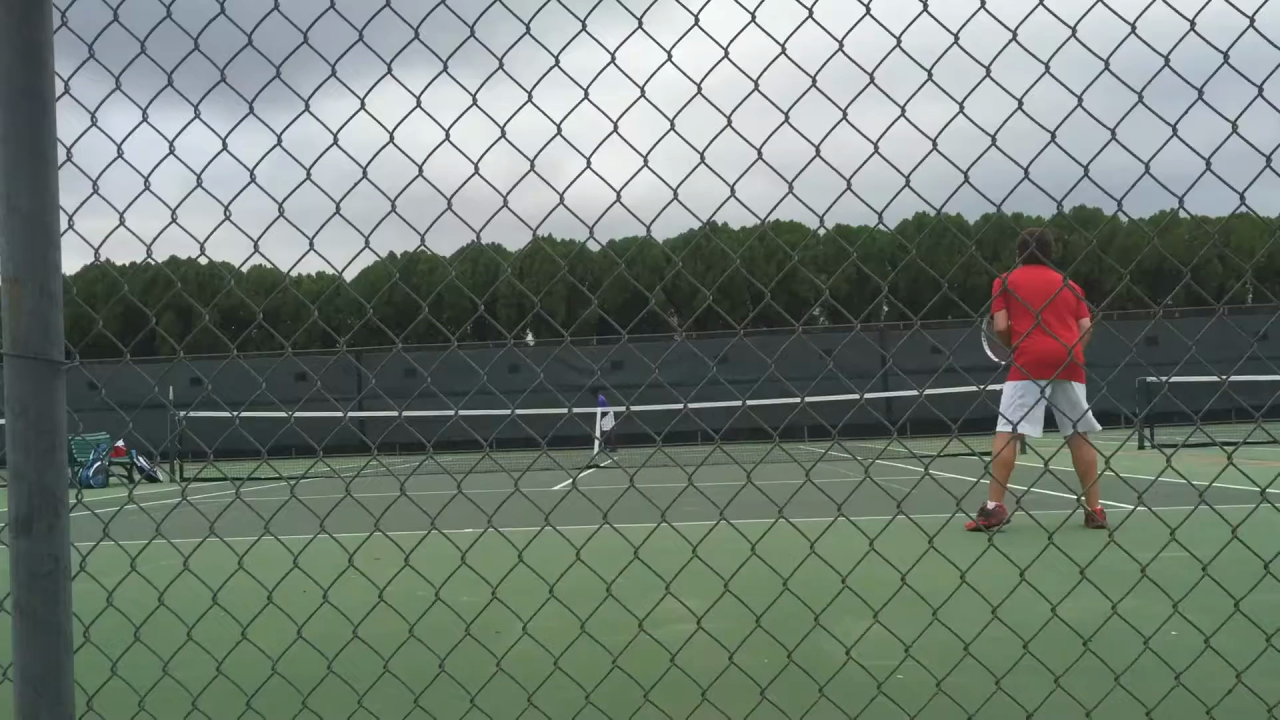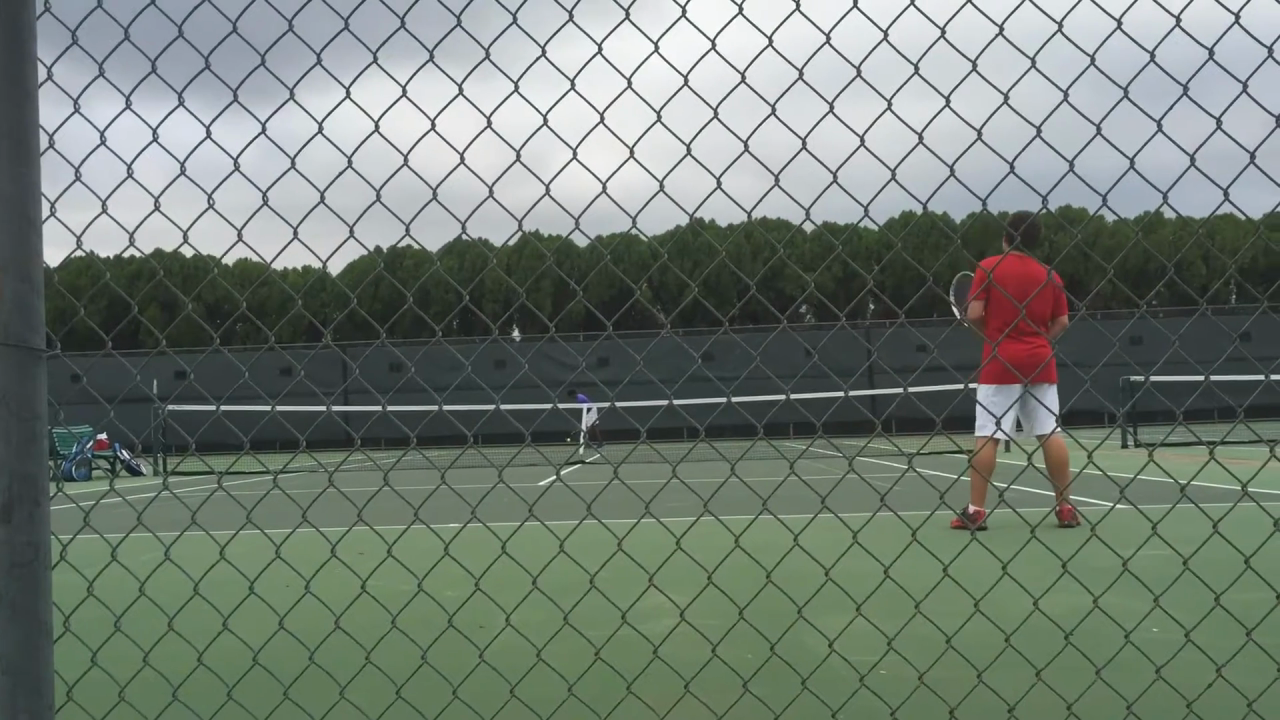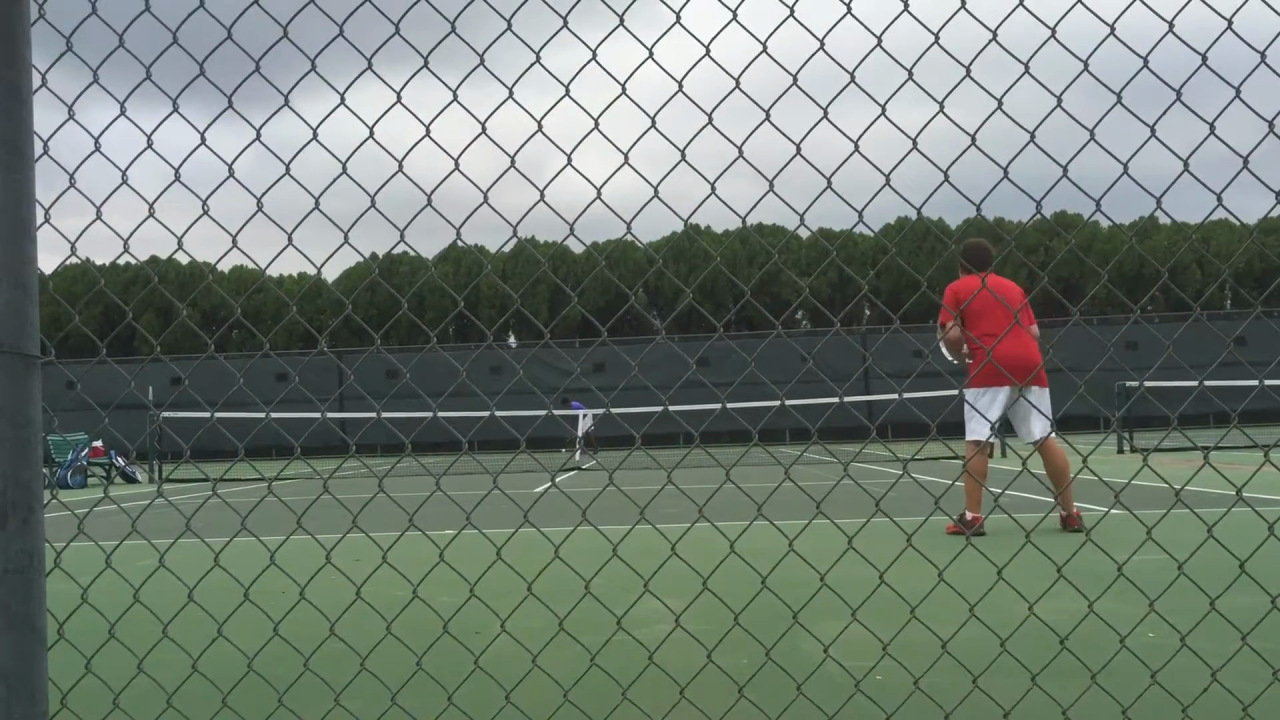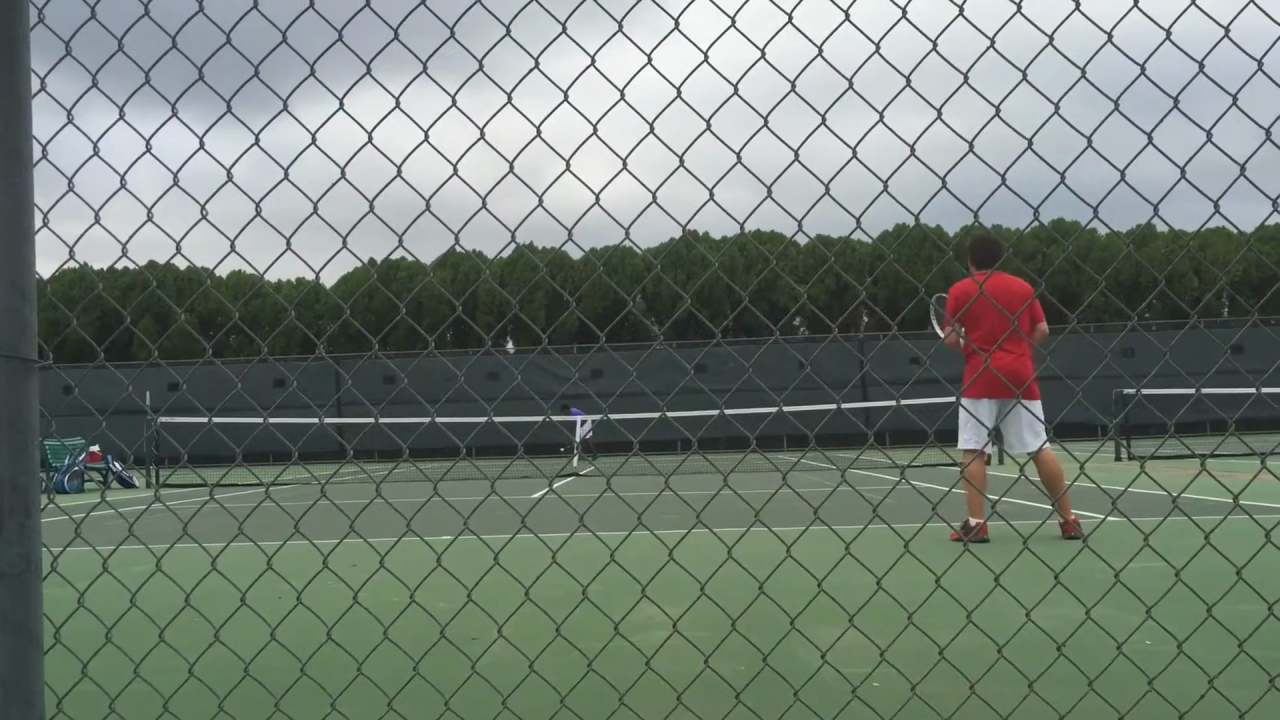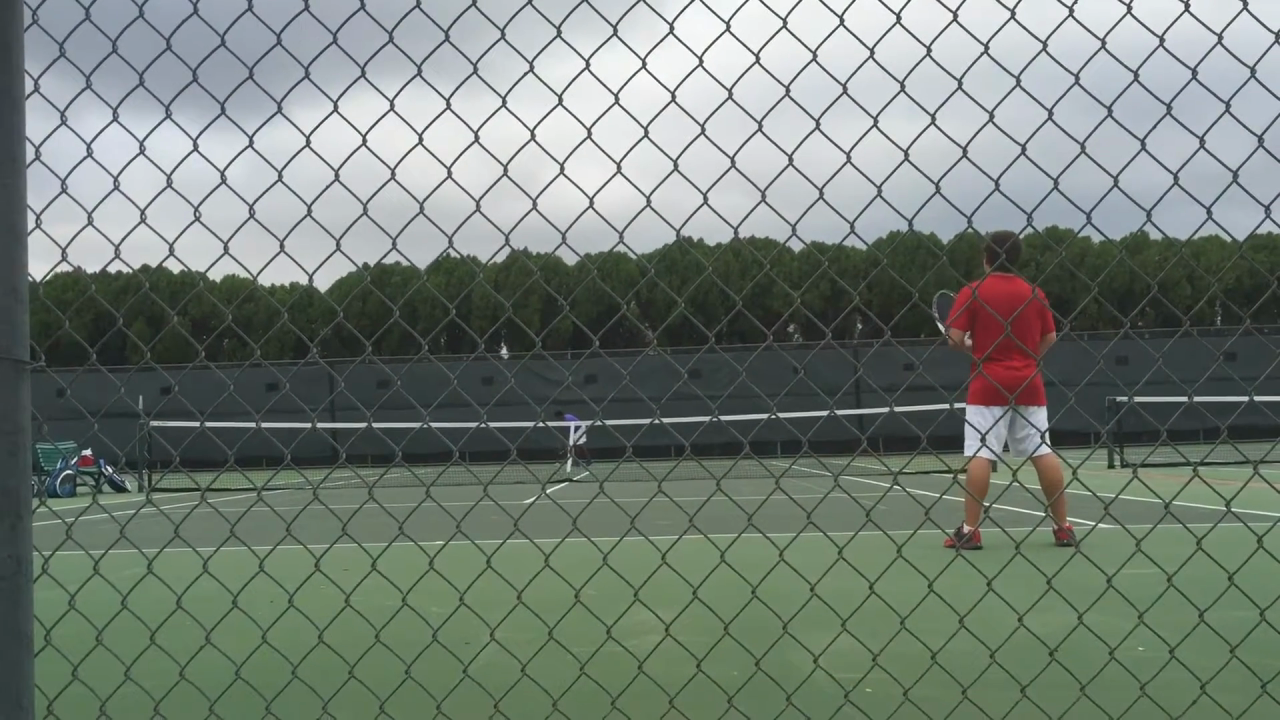
dt=1s
person 1, frame 1
left shoulder: (1005, 281)
right shoulder: (1068, 284)
left elbow: (1000, 327)
right elbow: (1086, 326)
left hip: (1029, 362)
right hip: (1068, 361)
left knee: (1008, 432)
right knee: (1079, 434)
left ankle: (994, 507)
right ankle: (1094, 509)
person 1, frame 2
left shoulder: (988, 268)
right shoulder: (1050, 275)
left elbow: (974, 316)
right elbow: (1062, 322)
left hip: (999, 364)
right hip: (1040, 363)
left knee: (987, 436)
right knee: (1051, 433)
left ankle: (976, 511)
right ankle: (1065, 507)
person 1, frame 3
left shoulder: (956, 289)
right shoulder: (1013, 287)
left elbow: (953, 334)
right elbow: (1034, 332)
left wrist: (959, 353)
left hip: (990, 369)
right hip: (1030, 364)
left knee: (977, 441)
right knee: (1045, 439)
left ankle: (972, 516)
right ankle: (1070, 512)
person 1, frame 4
left shoulder: (960, 290)
right shoulder: (1023, 287)
left elbow: (951, 338)
right elbow: (1042, 331)
left hip: (982, 379)
right hip: (1021, 377)
left knee: (974, 449)
right knee: (1040, 448)
left ankle: (976, 523)
right ankle: (1068, 519)
person 1, frame 5
left shoulder: (972, 292)
right shoulder: (1034, 293)
left elbow: (955, 338)
right elbow: (1050, 339)
left hip: (987, 385)
right hip: (1028, 384)
left knee: (980, 454)
right knee: (1043, 452)
left ankle: (970, 530)
right ankle: (1063, 527)
